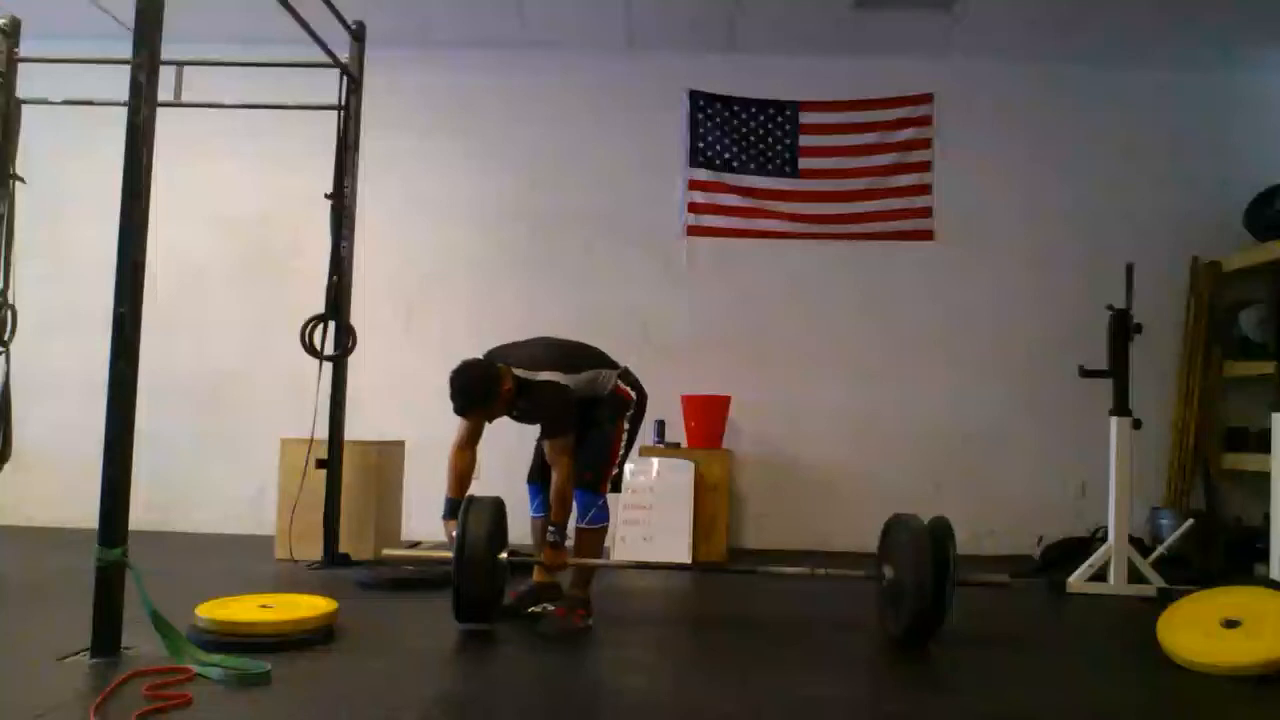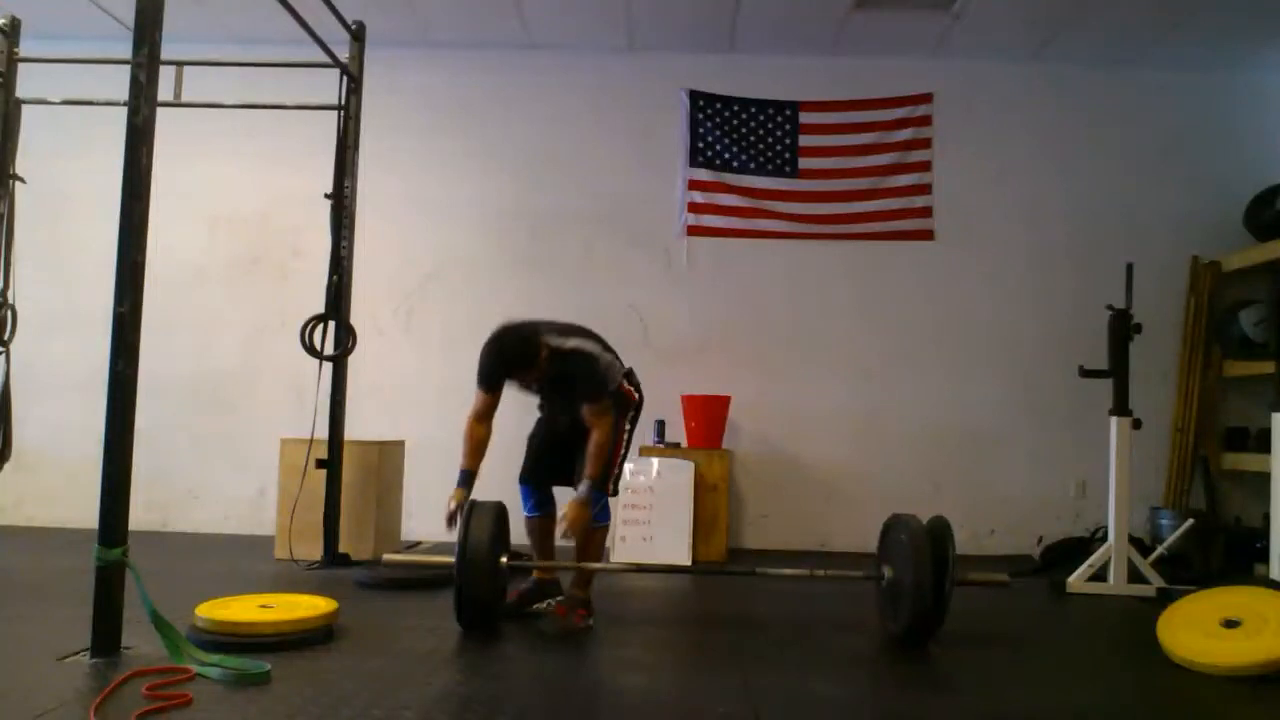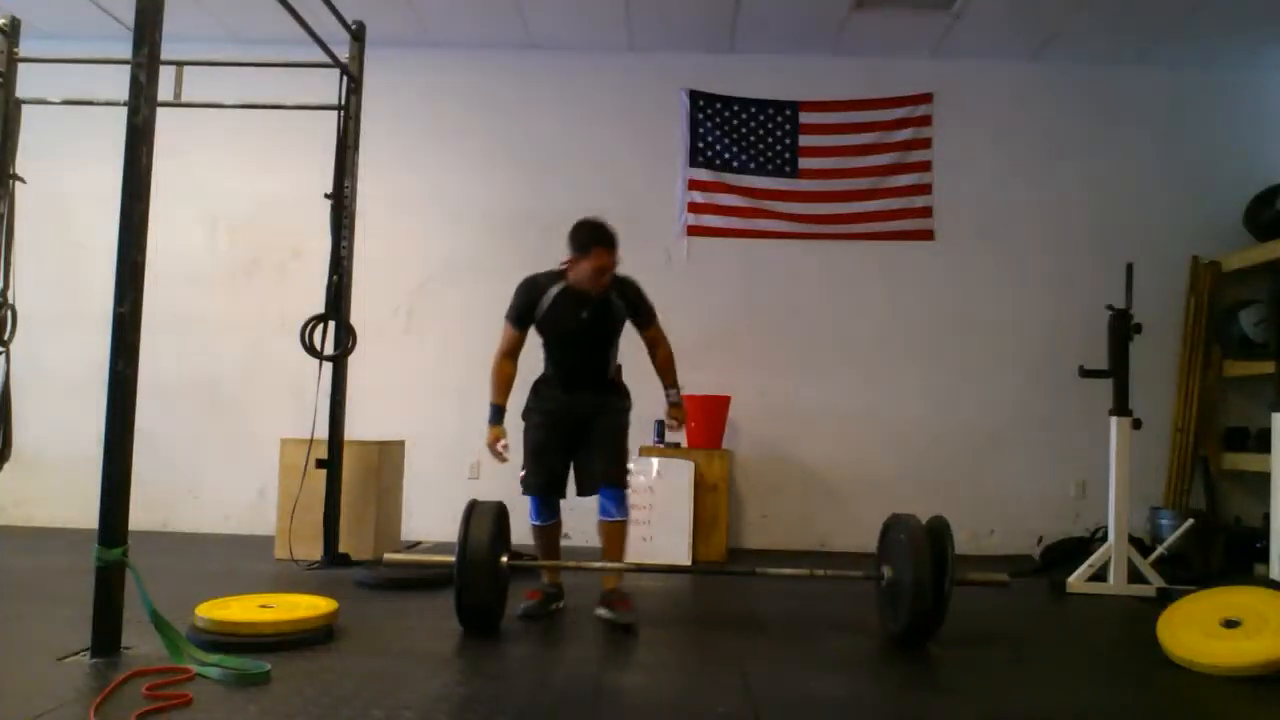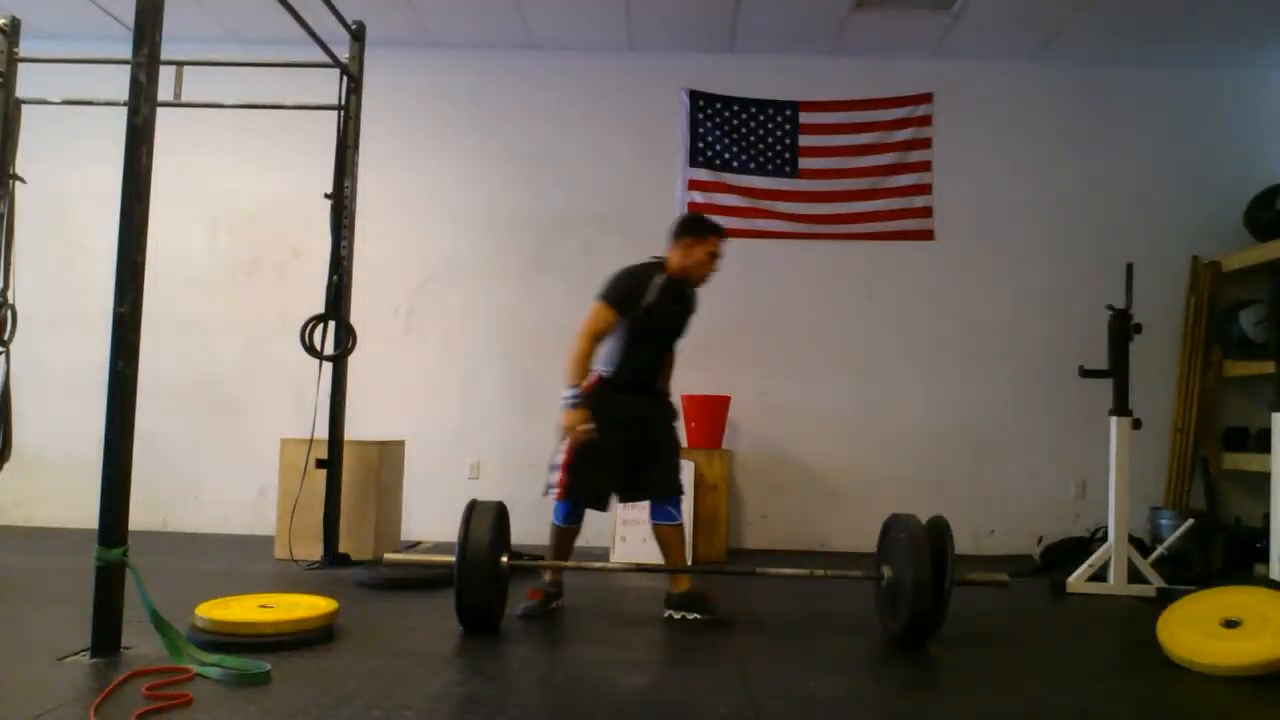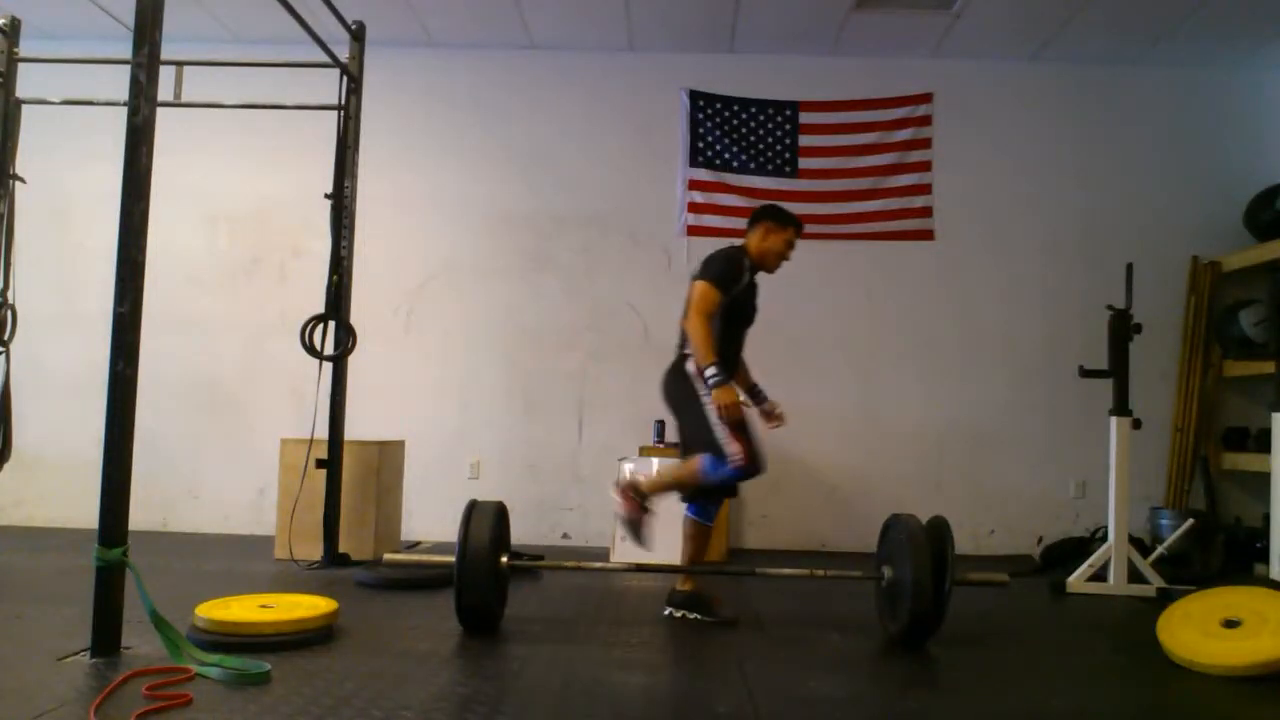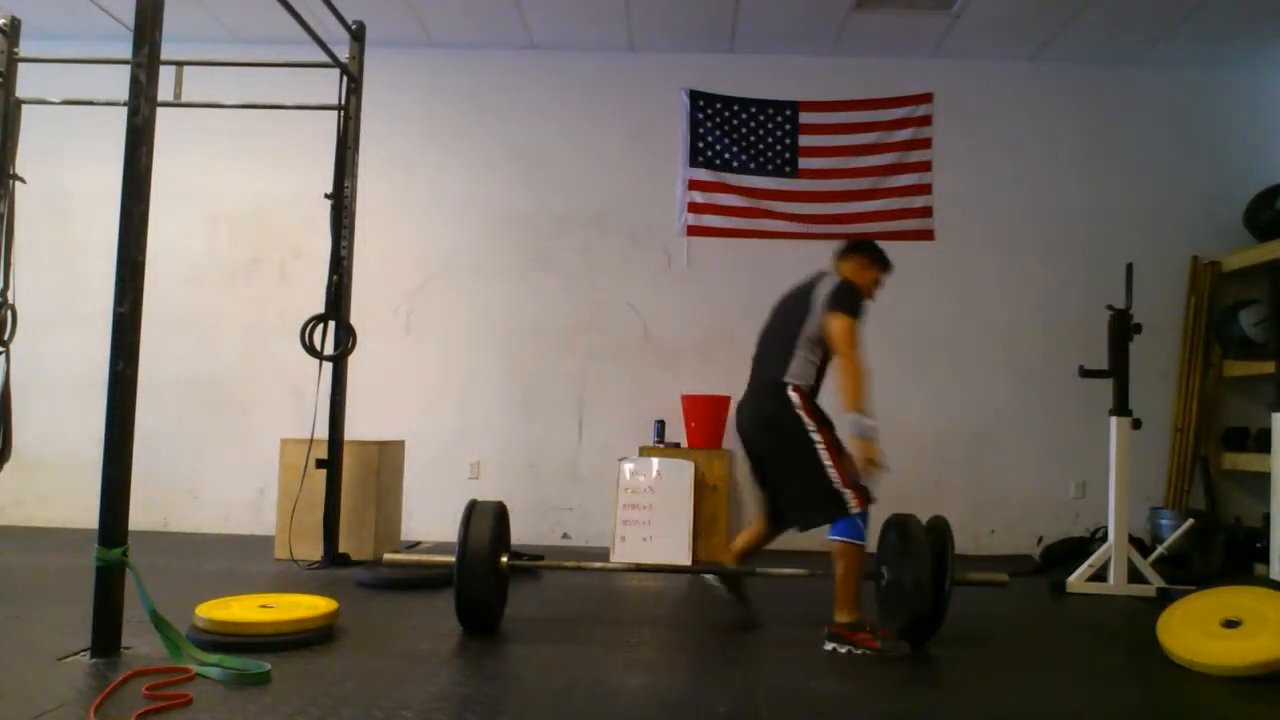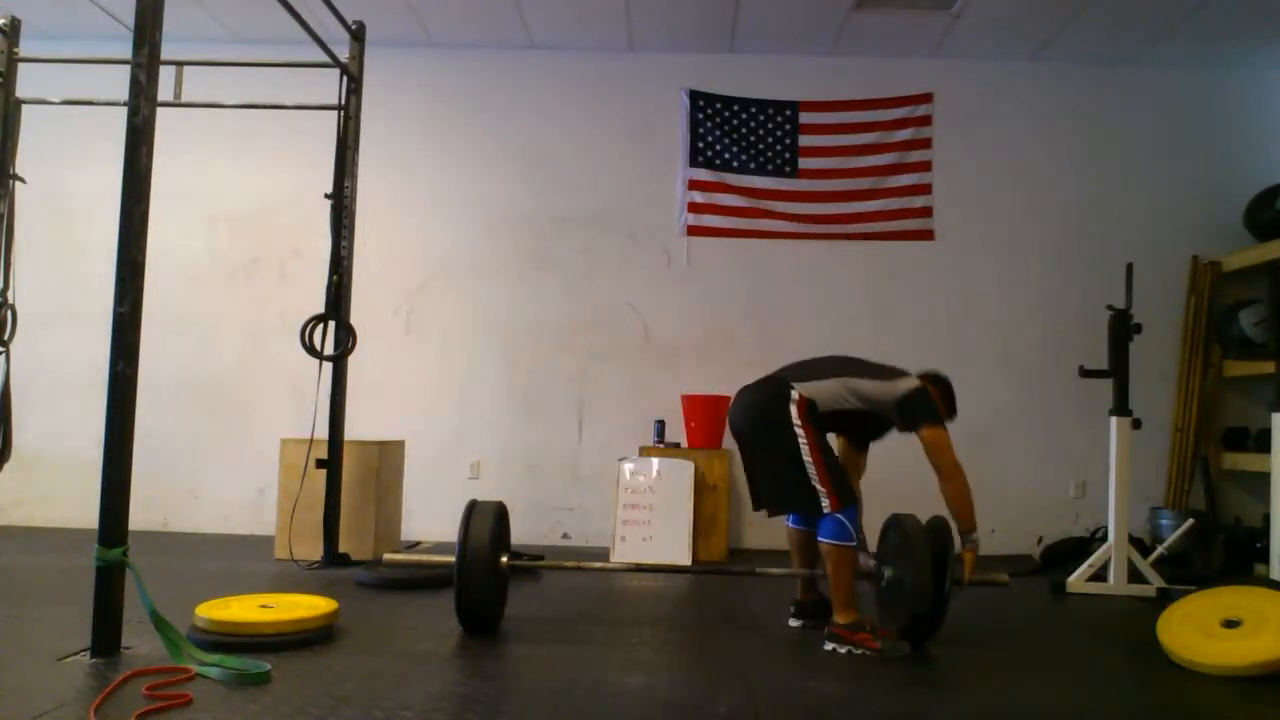
dt=0.4s
person 1, frame 1
left shoulder: (547, 391)
right shoulder: (483, 377)
left elbow: (561, 468)
right elbow: (463, 446)
left wrist: (556, 539)
right wrist: (451, 513)
left hip: (615, 399)
right hip: (578, 399)
left knee: (588, 487)
right knee: (538, 483)
left ankle: (578, 599)
right ankle: (544, 585)
person 1, frame 2
left shoulder: (578, 359)
right shoulder: (498, 354)
left elbow: (601, 431)
right elbow: (480, 418)
left wrist: (584, 497)
right wrist: (464, 484)
left hip: (613, 399)
right hip: (564, 401)
left knee: (593, 491)
right knee: (532, 482)
left ankle: (579, 598)
right ankle: (545, 581)
person 1, frame 3
left shoulder: (624, 292)
right shoulder: (535, 290)
left elbow: (656, 343)
right elbow: (507, 355)
left wrist: (673, 397)
right wrist: (496, 417)
left hip: (605, 398)
right hip: (551, 397)
left knee: (611, 487)
right knee: (540, 492)
left ankle: (612, 590)
right ankle: (550, 586)
person 1, frame 4
left shoulder: (686, 297)
right shoulder: (634, 281)
right elbow: (587, 338)
left wrist: (665, 399)
right wrist: (574, 401)
left hip: (649, 401)
right hip: (605, 396)
left knee: (667, 495)
right knee: (573, 495)
left ankle: (682, 592)
right ankle: (551, 585)
person 1, frame 5
left shoulder: (748, 282)
right shoulder: (727, 262)
right elbow: (695, 318)
left wrist: (761, 398)
right wrist: (719, 380)
left hip: (716, 384)
right hip: (696, 376)
left knee: (711, 489)
right knee: (736, 459)
left ankle: (685, 591)
right ankle: (639, 489)
person 1, frame 6
left shoulder: (806, 293)
right shoulder: (840, 289)
right elbow: (848, 357)
right wrist: (862, 430)
left hip: (755, 407)
right hip: (785, 405)
left knee: (786, 503)
right knee: (850, 502)
left ankle: (729, 567)
right ankle: (846, 625)
person 1, frame 7
left shoulder: (867, 407)
right shoulder: (915, 393)
left elbow: (849, 478)
right elbow: (950, 474)
left wrist: (858, 550)
right wrist: (969, 539)
left hip: (748, 405)
right hip: (778, 411)
left knee: (808, 499)
right knee: (836, 506)
left ankle: (807, 602)
right ankle: (845, 626)
